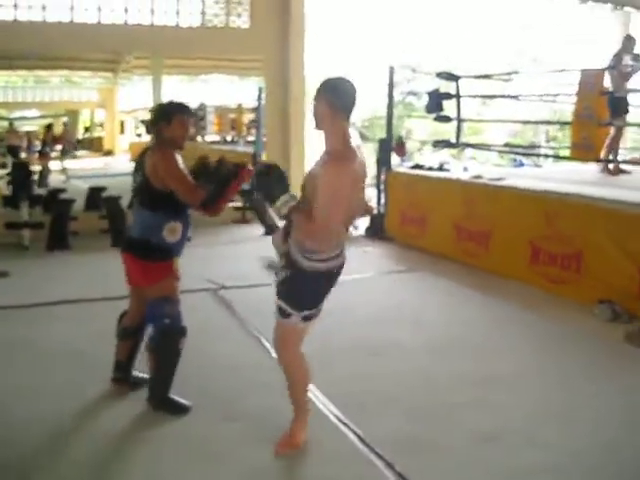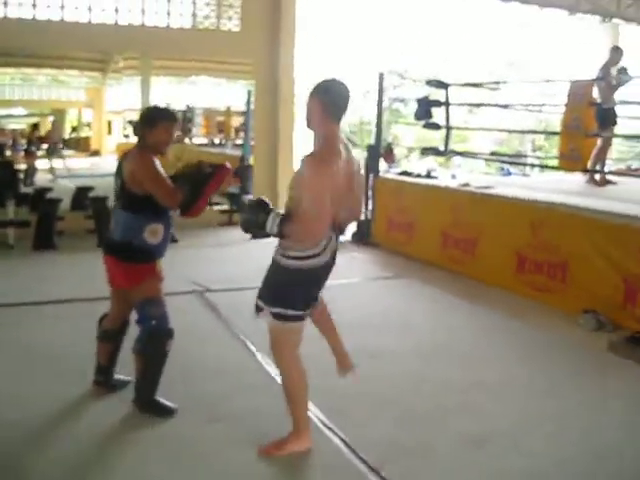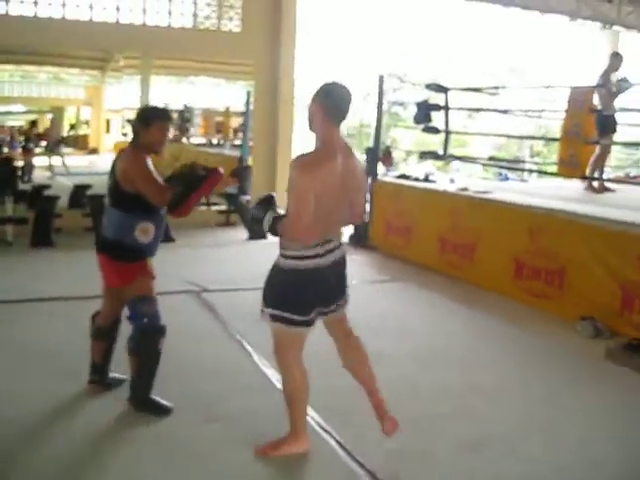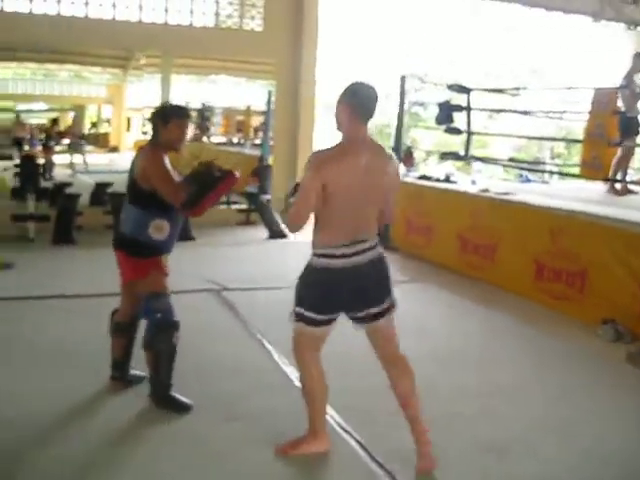
dt=0.1s
person 1, frame 1
left shoulder: (338, 166)
right shoulder: (345, 156)
left elbow: (322, 231)
right elbow: (357, 210)
left wrist: (291, 221)
left hip: (315, 267)
right hip: (304, 248)
left knee: (286, 345)
right knee: (283, 236)
left ankle: (299, 427)
person 1, frame 2
left shoulder: (318, 165)
right shoulder: (349, 158)
left elbow: (310, 230)
right elbow: (353, 212)
left wrist: (270, 221)
left hip: (298, 266)
right hip: (322, 256)
left knee: (284, 350)
right knee: (313, 306)
left ankle: (300, 434)
right ankle: (341, 358)
person 1, frame 3
left shoulder: (306, 166)
right shoulder: (353, 162)
left elbow: (300, 229)
left wrist: (268, 219)
left hip: (300, 269)
right hip: (333, 259)
left knee: (287, 353)
right knee: (342, 332)
left ankle: (297, 436)
right ankle: (380, 409)
person 1, frame 4
left shoulder: (322, 162)
right shoulder: (387, 161)
left elbow: (295, 222)
left wrist: (298, 201)
left hip: (329, 270)
right hip: (371, 263)
left knee: (305, 350)
right knee: (392, 356)
left ankle: (317, 435)
right ankle: (425, 452)
person 2, frame 1
left shoulder: (151, 154)
right shoulder: (163, 156)
left elbow: (176, 194)
right elbow: (195, 199)
right wrist: (222, 177)
left hip: (139, 248)
right hip: (153, 254)
left knee: (138, 312)
right knee: (169, 324)
left ankle: (121, 372)
right ankle: (159, 395)
person 2, frame 2
left shoulder: (134, 158)
right shoulder: (143, 160)
left elbow: (158, 196)
right elbow: (171, 199)
left wrist: (185, 178)
right wrist: (197, 178)
left hip: (122, 251)
right hip: (135, 257)
left knee: (118, 314)
right knee: (157, 327)
left ankle: (103, 375)
right ankle: (145, 397)
person 2, frame 3
left shoulder: (131, 157)
right shoulder: (136, 159)
left elbow: (151, 195)
right elbow: (161, 198)
left wrist: (179, 179)
right wrist: (189, 179)
left hip: (115, 249)
right hip: (126, 254)
left knee: (110, 312)
right knee: (149, 324)
left ankle: (98, 374)
right ankle: (140, 396)
person 2, frame 4
left shoulder: (152, 155)
right shoulder: (153, 157)
left elbow: (169, 195)
right elbow: (176, 196)
left wrist: (197, 178)
right wrist: (203, 178)
left hip: (135, 246)
right hip: (141, 250)
left knee: (129, 309)
right knee: (163, 320)
left ankle: (120, 371)
right ankle: (161, 391)
person 3, frame 1
left shoulder: (620, 59)
right shoulder: (617, 59)
right elbow: (621, 79)
left hip: (620, 98)
right hip: (617, 98)
left knee: (617, 133)
right knee: (616, 132)
left ankle: (615, 165)
right ankle: (605, 164)
person 3, frame 2
left shoulder: (608, 71)
right shoulder: (605, 70)
right elbow: (608, 90)
left wrist: (619, 81)
right wrist: (620, 82)
left hip: (608, 109)
right hip: (605, 109)
left knee: (605, 144)
right knee: (603, 144)
left ankle: (602, 175)
right ankle: (590, 175)
person 3, frame 3
left shoulder: (608, 77)
right shoulder: (605, 77)
right elbow: (608, 98)
left wrist: (619, 89)
right wrist: (620, 90)
left hip: (608, 116)
right hip: (605, 116)
left knee: (604, 151)
right knee: (602, 151)
left ankle: (600, 182)
right ankle: (589, 182)
person 3, frame 4
right shoulder: (628, 79)
right hip: (628, 118)
left knee: (628, 152)
right knee: (624, 152)
left ankle: (623, 185)
right ankle: (611, 185)
